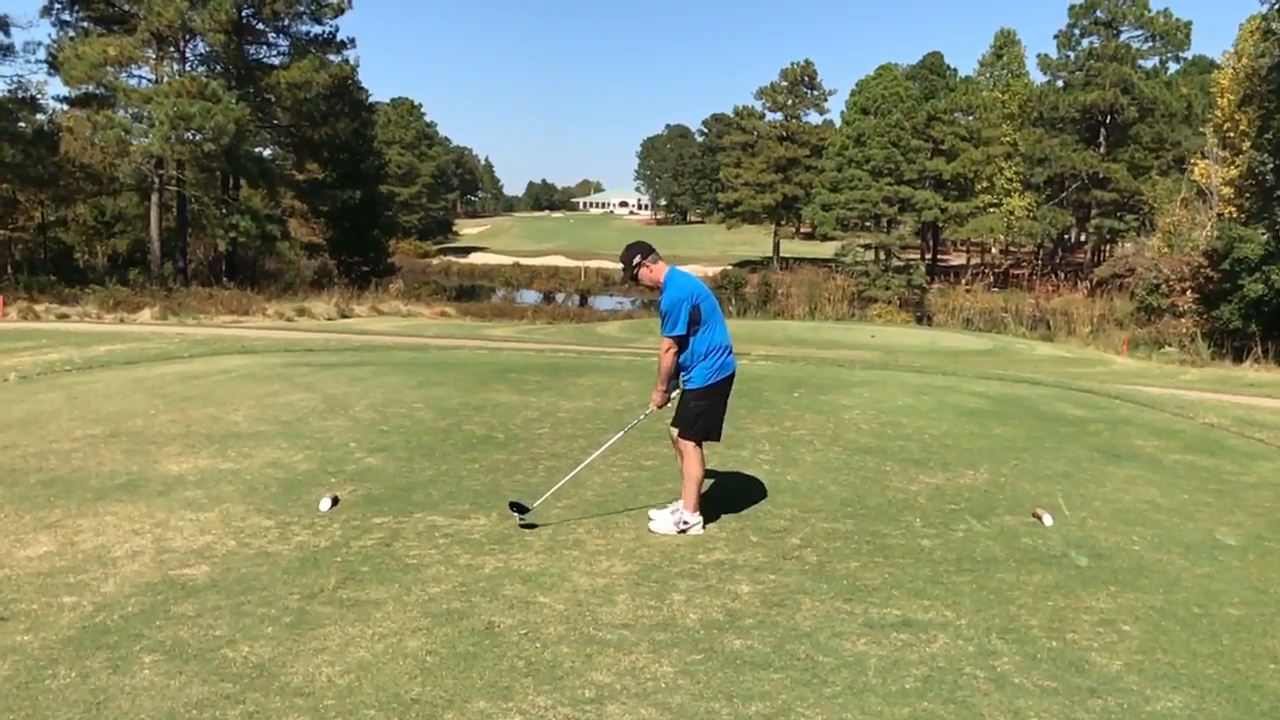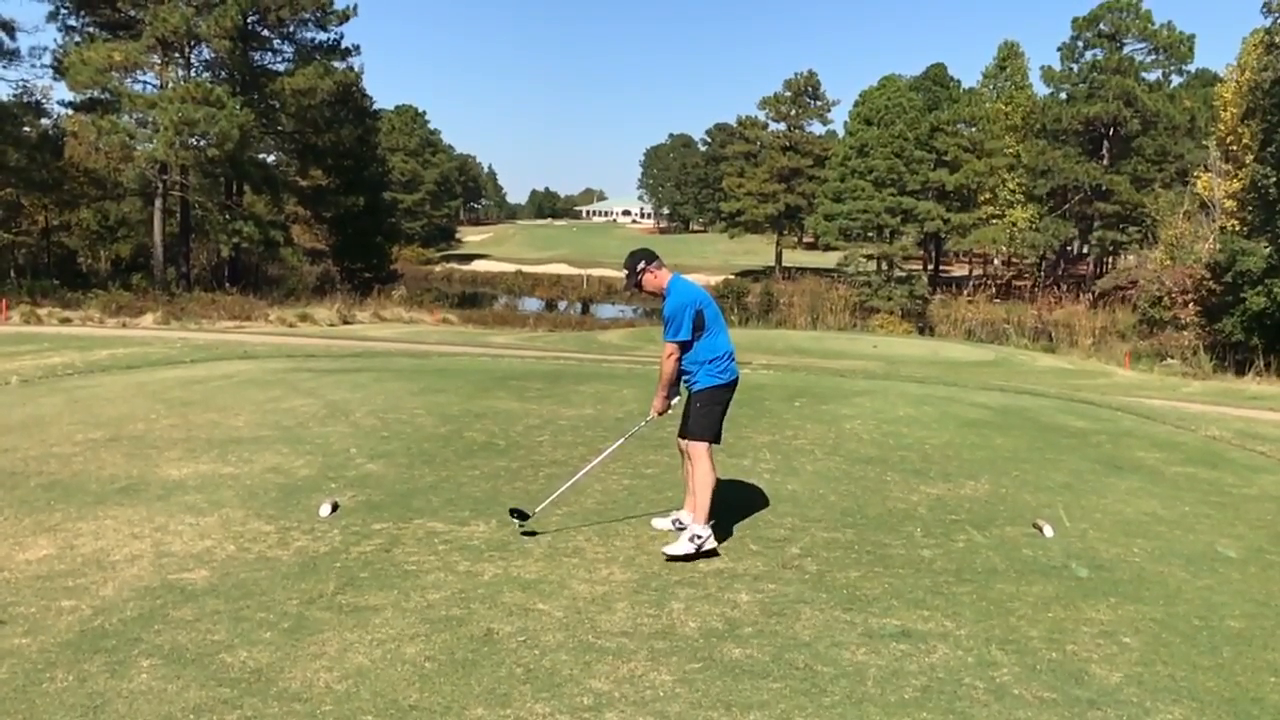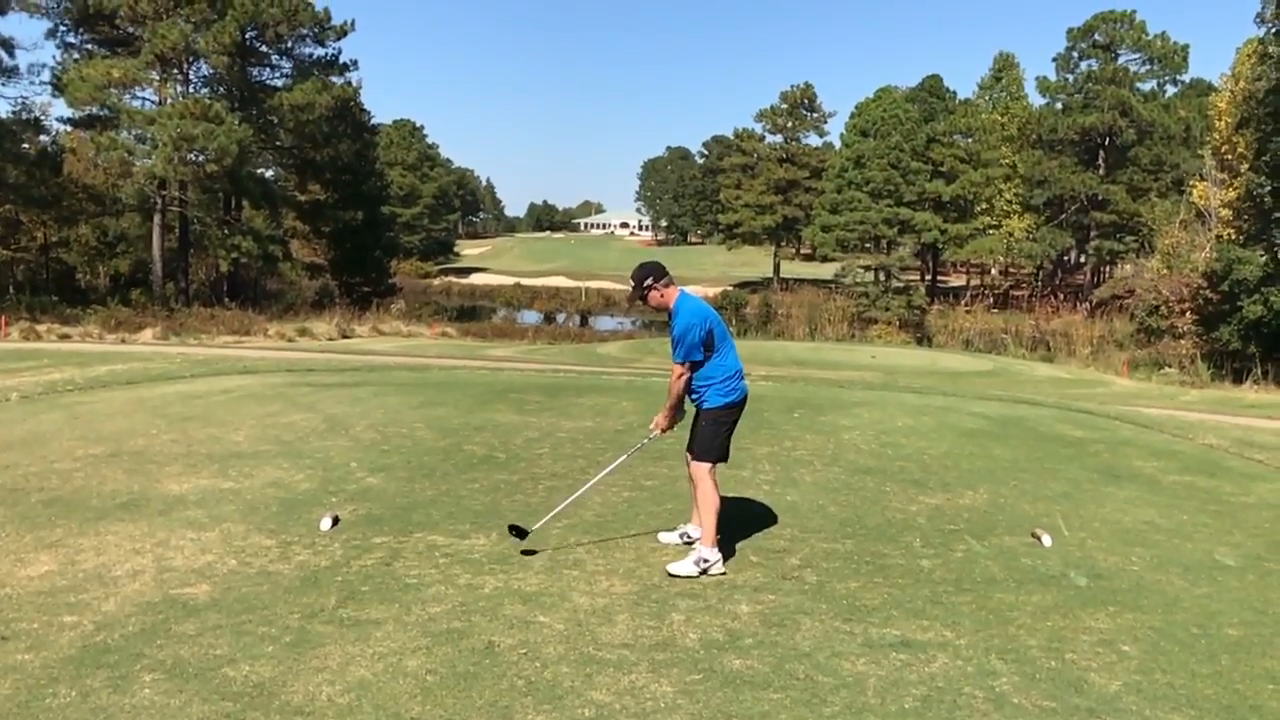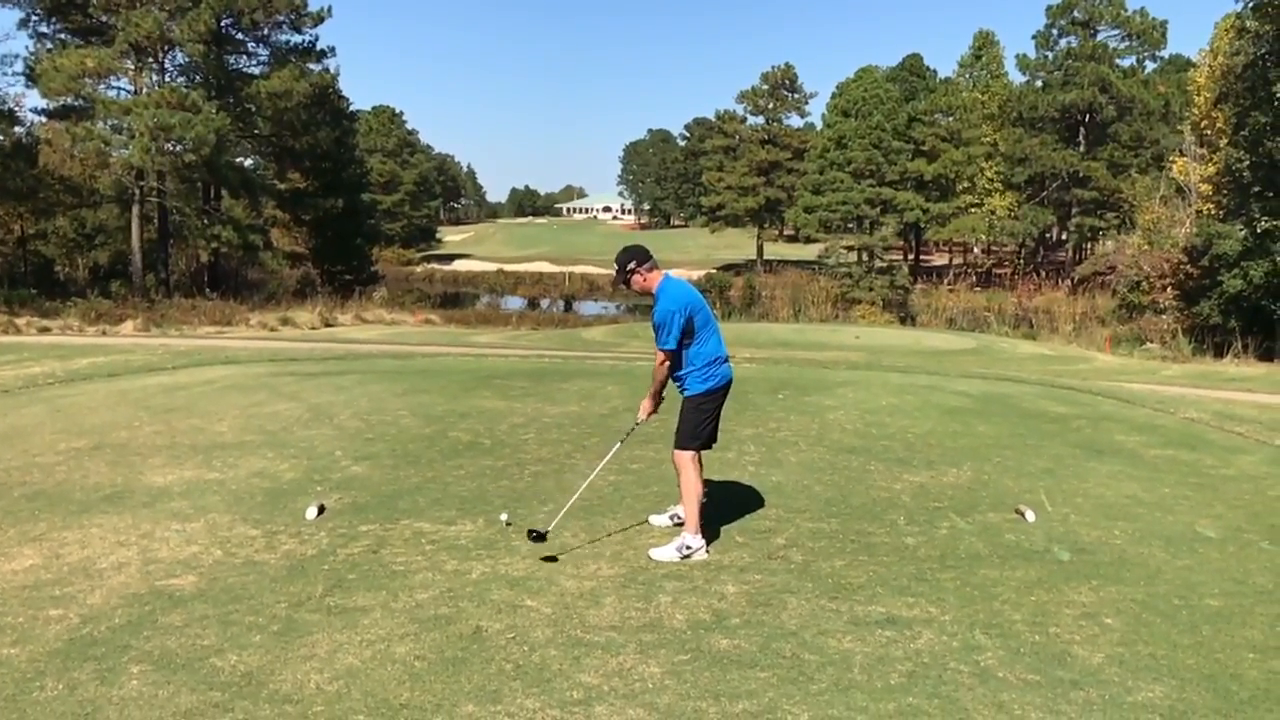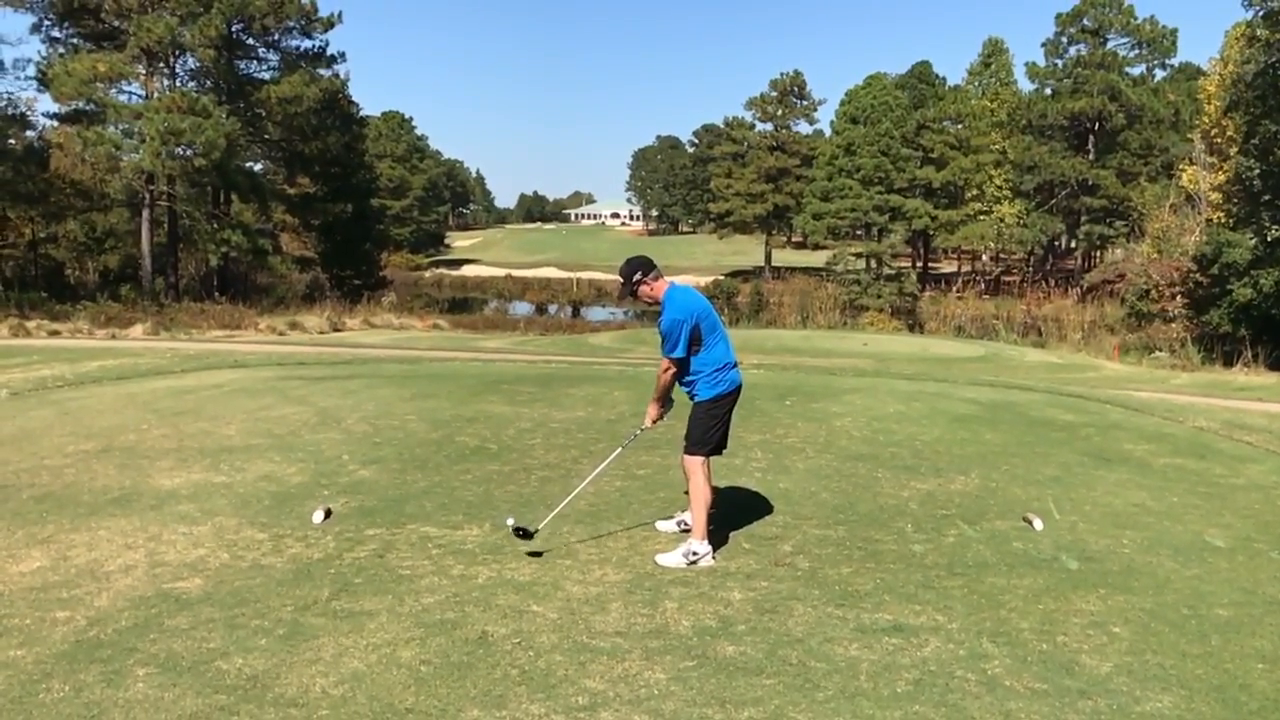
dt=1s
person 1, frame 1
left shoulder: (675, 293)
right shoulder: (680, 281)
left elbow: (670, 349)
left wrist: (661, 389)
right wrist: (670, 383)
left hip: (707, 373)
right hip: (707, 371)
left knee: (689, 442)
right knee: (680, 435)
left ankle: (691, 516)
right ankle: (686, 504)
person 1, frame 2
left shoulder: (678, 298)
right shoulder: (680, 291)
left elbow: (672, 354)
left wrist: (661, 395)
right wrist: (671, 390)
left hip: (713, 378)
right hip: (705, 378)
left knee: (698, 447)
right knee: (686, 444)
left ankle: (701, 530)
right ankle: (689, 514)
person 1, frame 3
left shoulder: (688, 317)
right shoulder: (683, 308)
left elbow: (681, 373)
right elbow: (684, 369)
left wrist: (667, 413)
right wrist: (674, 408)
left hip: (722, 396)
right hip: (713, 395)
left knee: (702, 467)
right knee: (694, 460)
left ankle: (708, 553)
right ankle: (696, 528)
person 1, frame 4
left shoulder: (668, 304)
right shoulder: (672, 287)
left elbow: (665, 360)
right elbow: (667, 353)
left wrist: (652, 398)
right wrist: (655, 392)
left hip: (704, 382)
right hip: (706, 378)
left knee: (685, 455)
right knee: (688, 449)
left ankle: (692, 539)
right ankle: (686, 509)
person 1, frame 5
left shoulder: (674, 312)
right shoulder: (680, 293)
left elbow: (669, 367)
left wrist: (655, 404)
right wrist: (665, 397)
left hip: (713, 387)
right hip: (717, 383)
left knee: (694, 461)
right knee: (697, 456)
left ankle: (699, 546)
right ankle: (694, 516)
